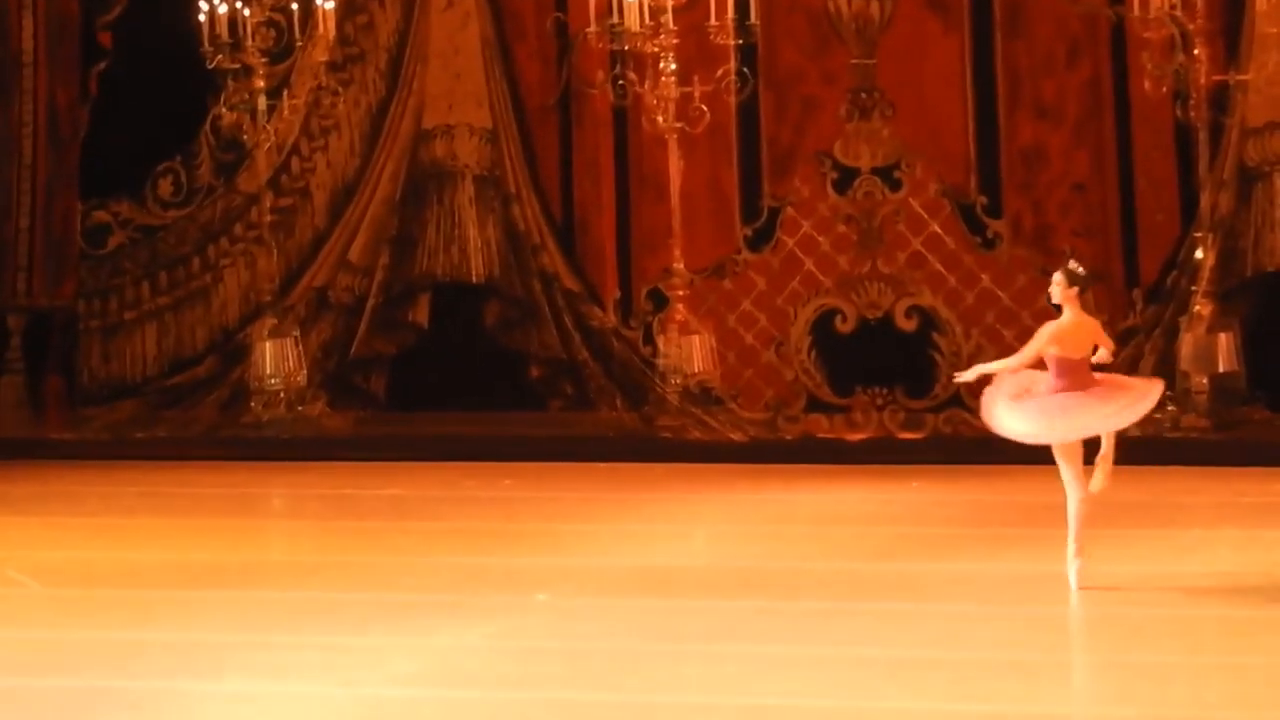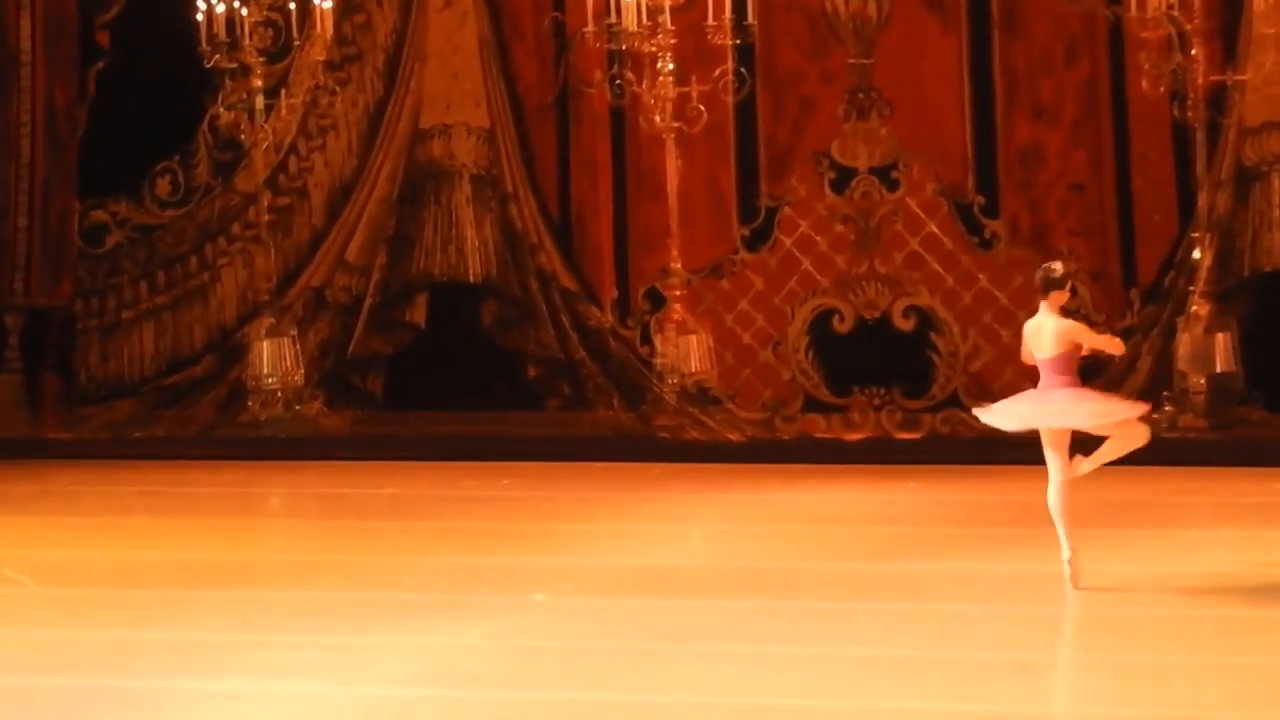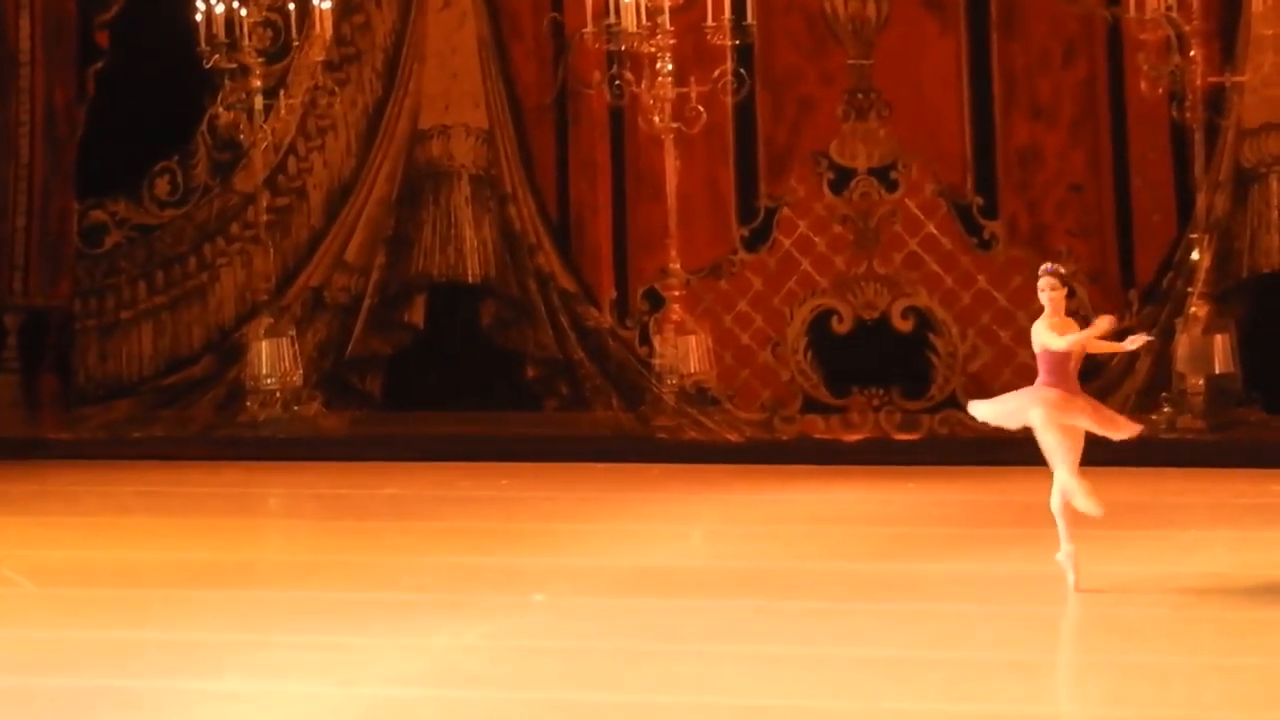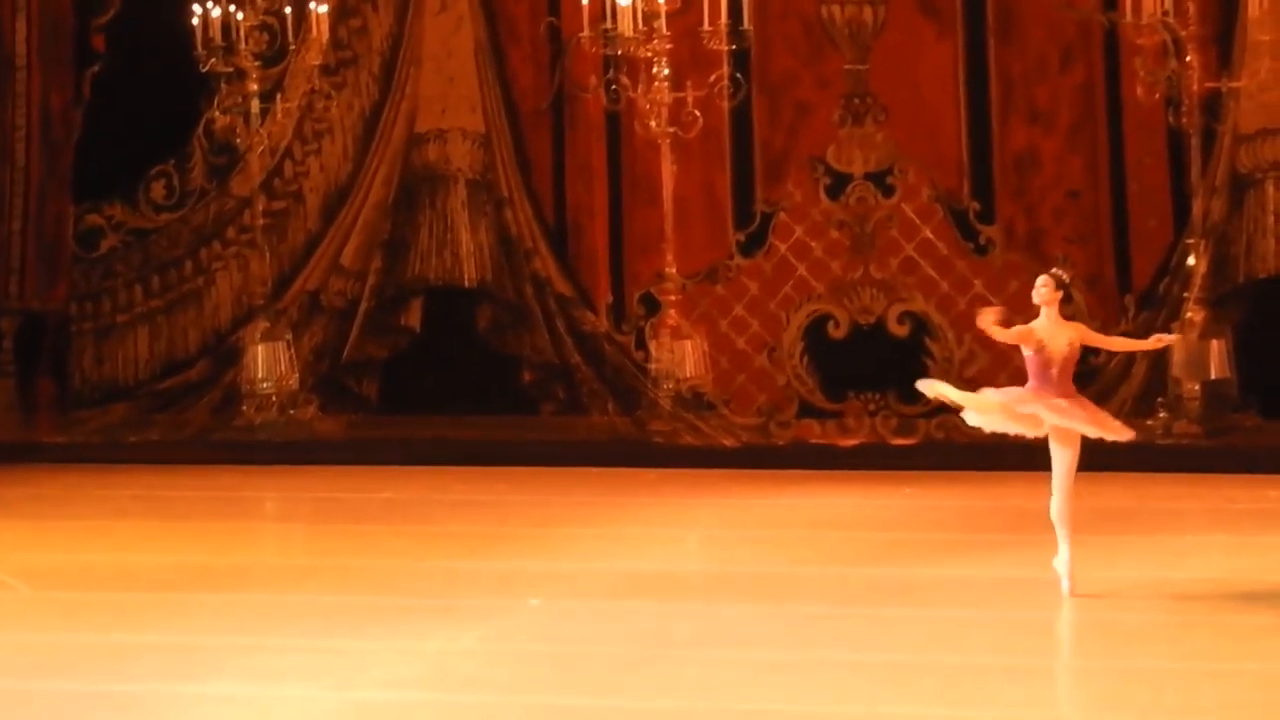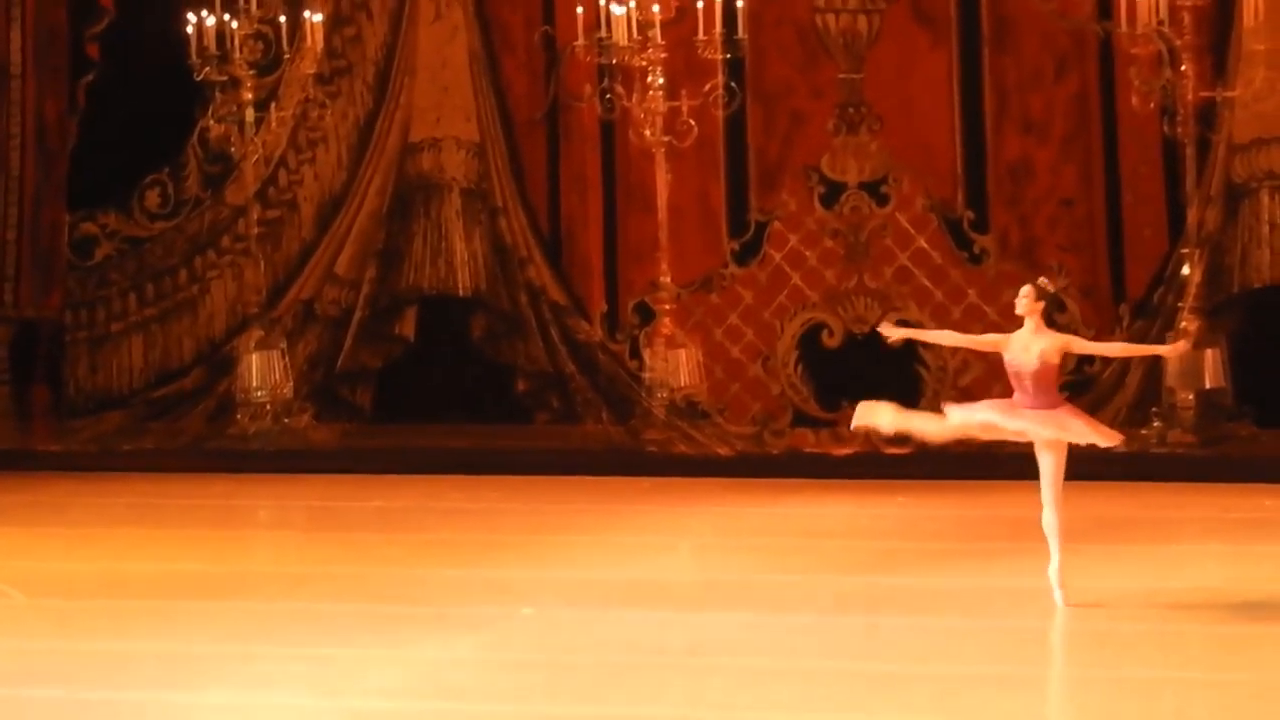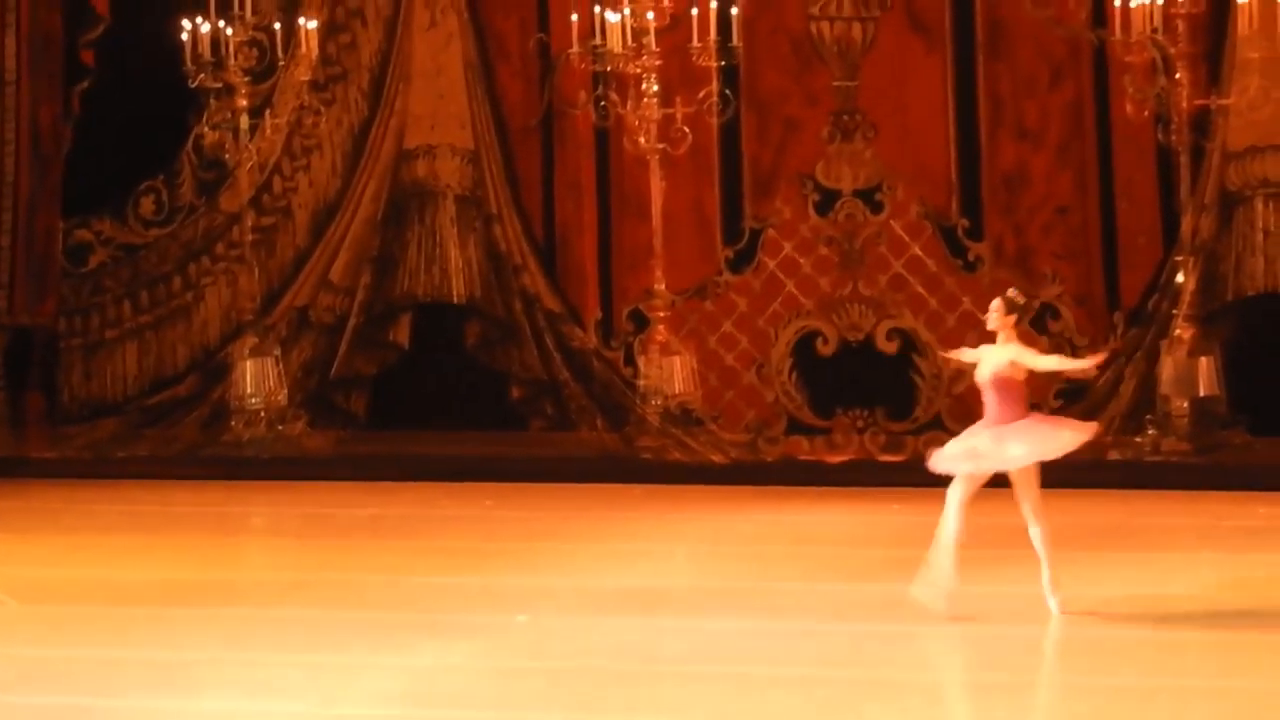
dt=0.2s
person 1, frame 1
left shoulder: (1054, 329)
right shoulder: (1092, 323)
left elbow: (1019, 363)
right elbow: (1109, 348)
left wrist: (980, 369)
left hip: (1066, 405)
right hip: (1090, 391)
left knee: (1073, 484)
left ankle: (1074, 552)
right ankle: (1103, 465)
person 1, frame 2
left shoulder: (1030, 326)
right shoulder: (1070, 327)
right elbow: (1118, 349)
right wrist: (1104, 340)
left hip: (1046, 402)
right hip: (1070, 401)
left knee: (1057, 479)
right knee: (1138, 433)
left ankle: (1066, 548)
right ankle: (1085, 465)
person 1, frame 3
left shoulder: (1071, 325)
right shoulder: (1041, 327)
left elbow: (1088, 346)
right elbow: (1063, 345)
left wrist: (1125, 345)
right wrist: (1096, 329)
left hip: (1070, 403)
right hip: (1047, 400)
left knee: (1061, 483)
left ankle: (1066, 548)
person 1, frame 4
left shoulder: (1075, 330)
right shoulder: (1026, 331)
left elbow: (1111, 342)
right elbow: (1002, 335)
left wrist: (1148, 343)
right wrist: (989, 324)
left hip: (1066, 408)
right hip: (1032, 402)
left knee: (1062, 489)
right knee: (989, 404)
left ankle: (1064, 556)
person 1, frame 5
left shoulder: (1058, 341)
right shoulder: (1004, 341)
left elbow: (1107, 347)
right elbow: (960, 339)
left wrist: (1158, 349)
right wrist: (907, 332)
left hip: (1052, 418)
right hip: (1016, 414)
left knee: (1051, 499)
right knee: (953, 426)
left ankle: (1056, 568)
right ankle: (893, 417)
person 1, frame 6
left shoulder: (1016, 352)
right shoulder: (990, 352)
left elbow: (1045, 362)
left wrist: (1079, 364)
right wrist: (962, 353)
left hip: (1019, 433)
right hip: (991, 435)
left knee: (1032, 512)
right knee: (957, 494)
left ankle: (1048, 581)
right ankle: (942, 568)
